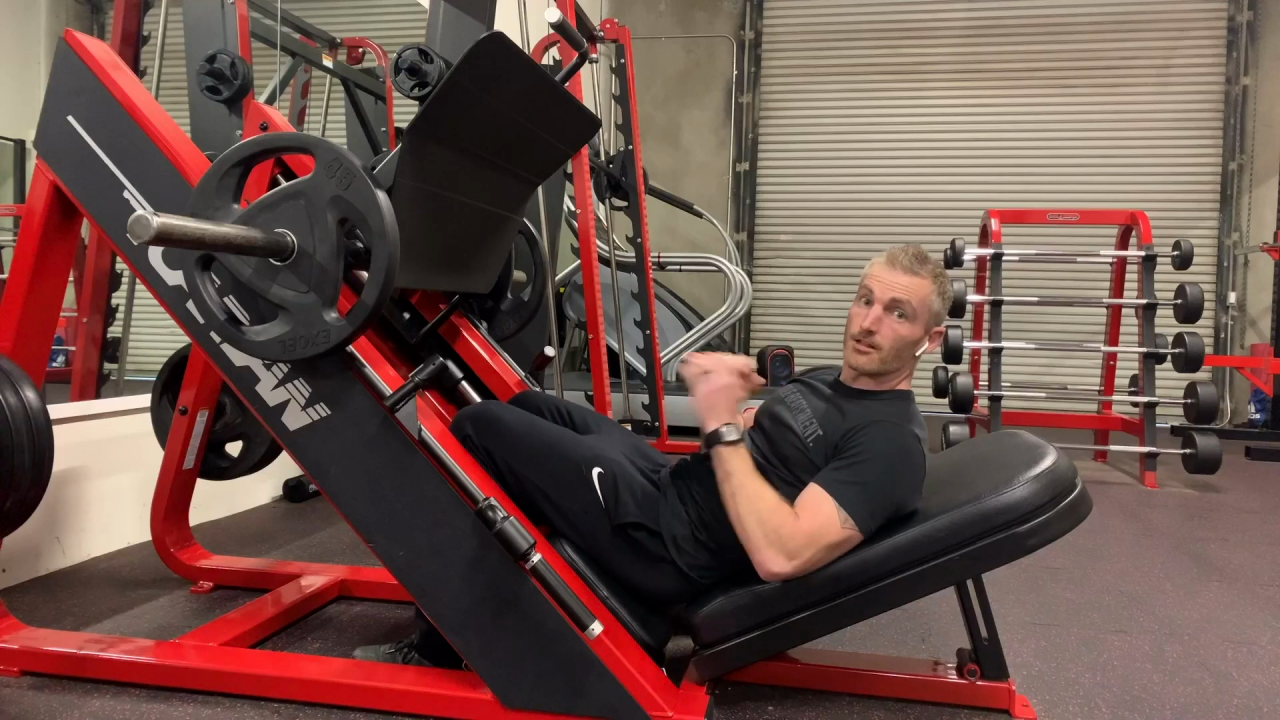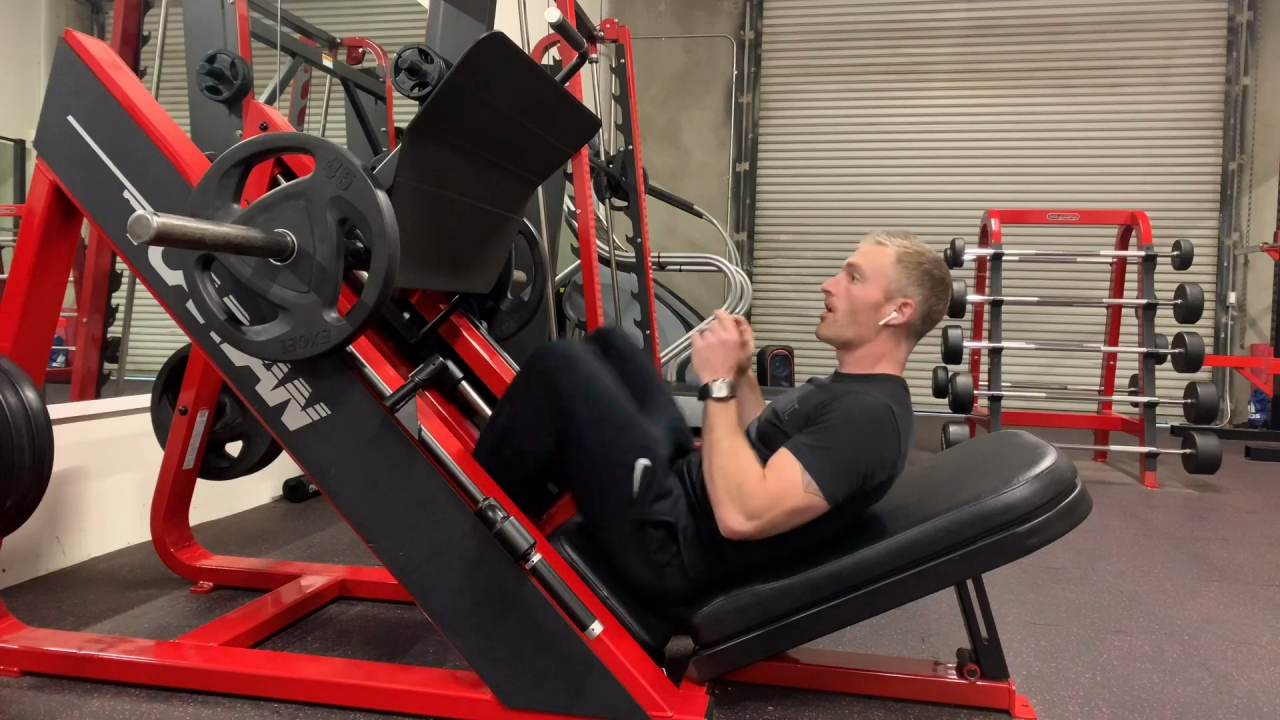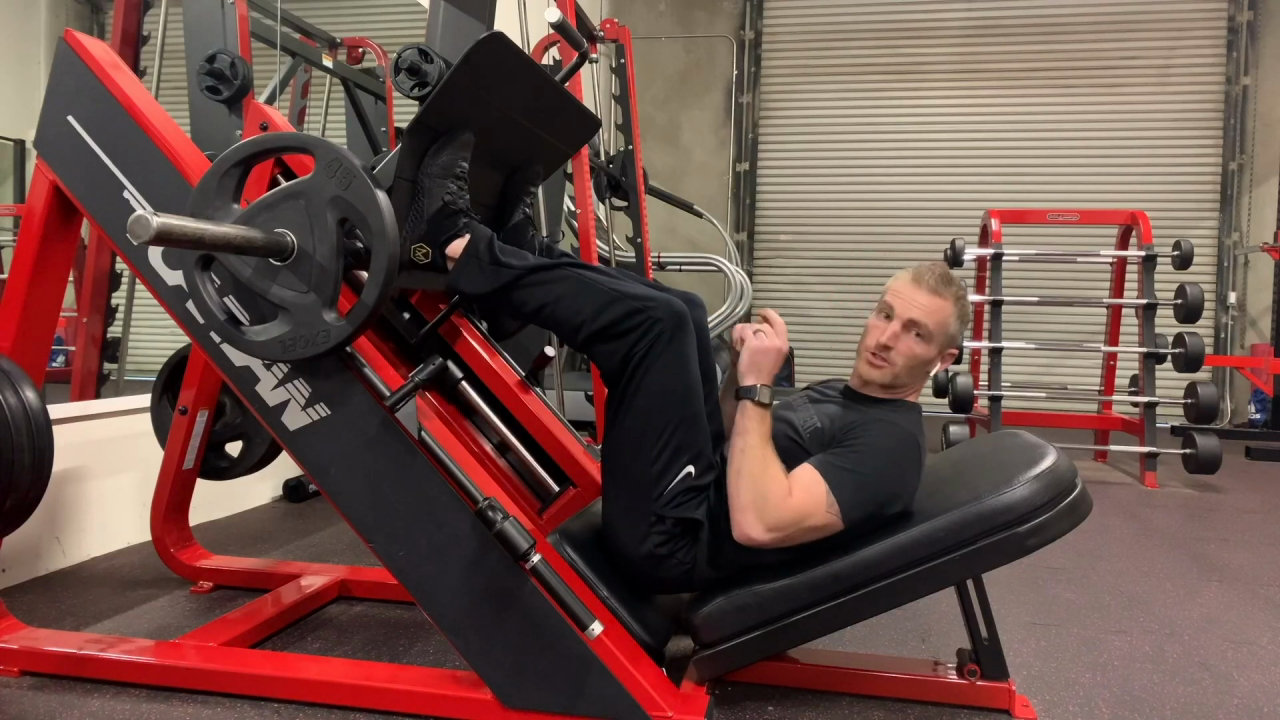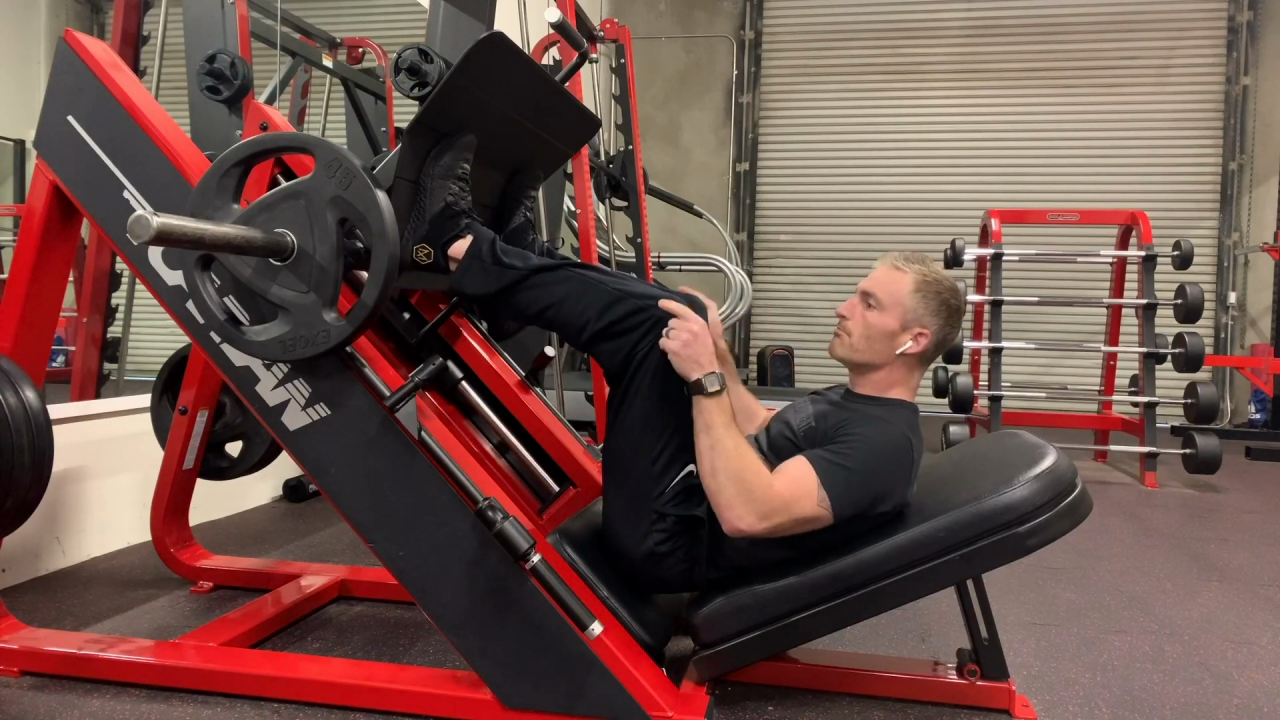
dt=1s
person 1, frame 1
left shoulder: (890, 442)
right shoulder: (827, 381)
left elbow: (779, 556)
left wrist: (721, 424)
right wrist: (720, 402)
left hip: (666, 543)
right hip: (677, 490)
left knee: (479, 429)
right knee: (528, 406)
left ankle: (436, 649)
person 1, frame 2
left shoulder: (869, 416)
right shoulder: (852, 389)
left elbow: (740, 515)
left wrist: (719, 384)
right wrist: (741, 369)
left hip: (669, 550)
left knee: (563, 367)
right knee: (606, 345)
person 1, frame 3
left shoulder: (890, 443)
right shoulder: (839, 394)
left elbow: (757, 524)
left wrist: (755, 387)
right wrist: (735, 372)
left hip: (670, 539)
right hip: (700, 496)
left knee: (654, 321)
right knee: (677, 314)
left ankle: (454, 244)
right ankle: (517, 245)
person 1, frame 4
left shoulder: (884, 440)
right shoulder: (854, 403)
left elbow: (747, 514)
left wrist: (704, 379)
right wrist: (721, 355)
left hip: (668, 540)
right hip: (697, 500)
left knee: (654, 322)
right knee: (679, 316)
left ankle: (456, 245)
right ankle: (517, 248)
